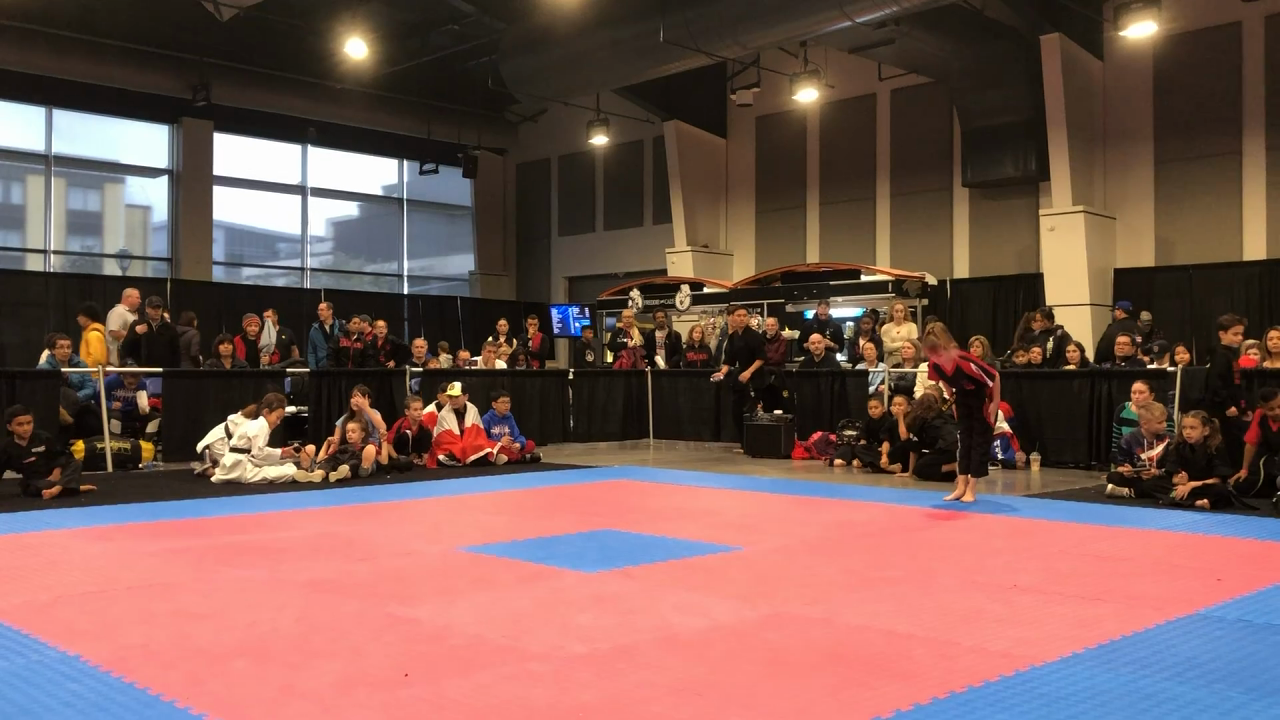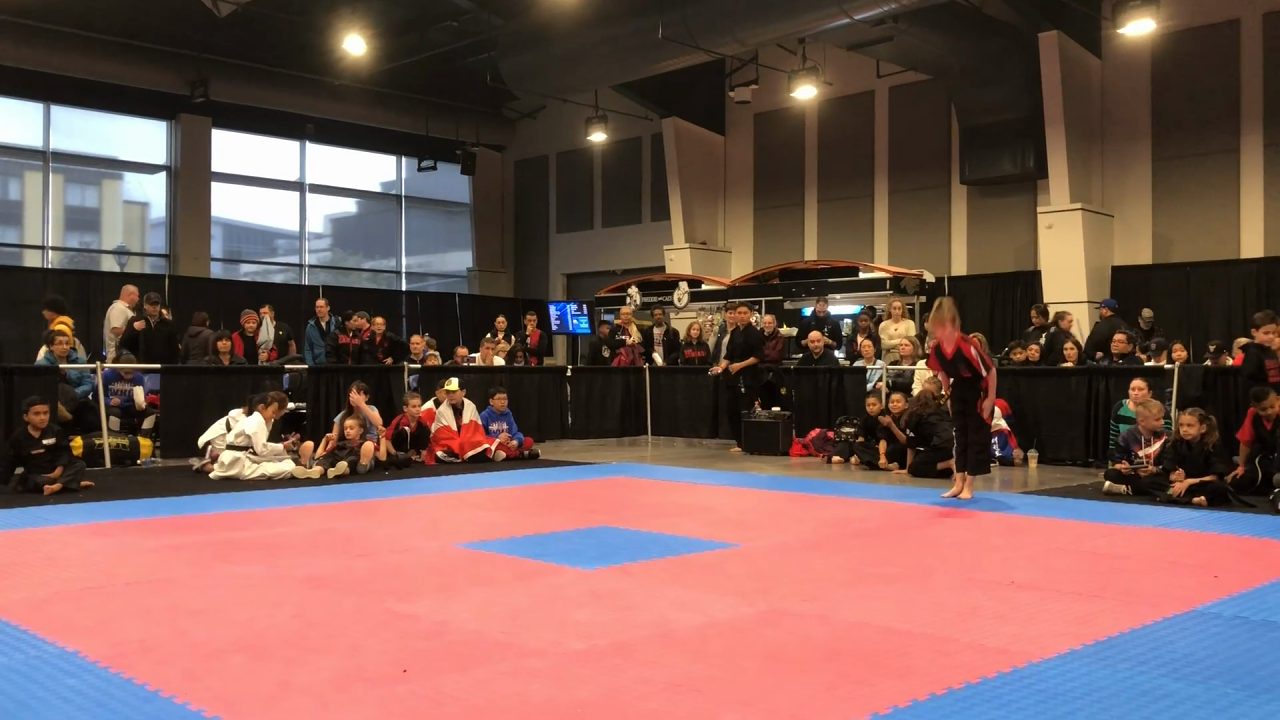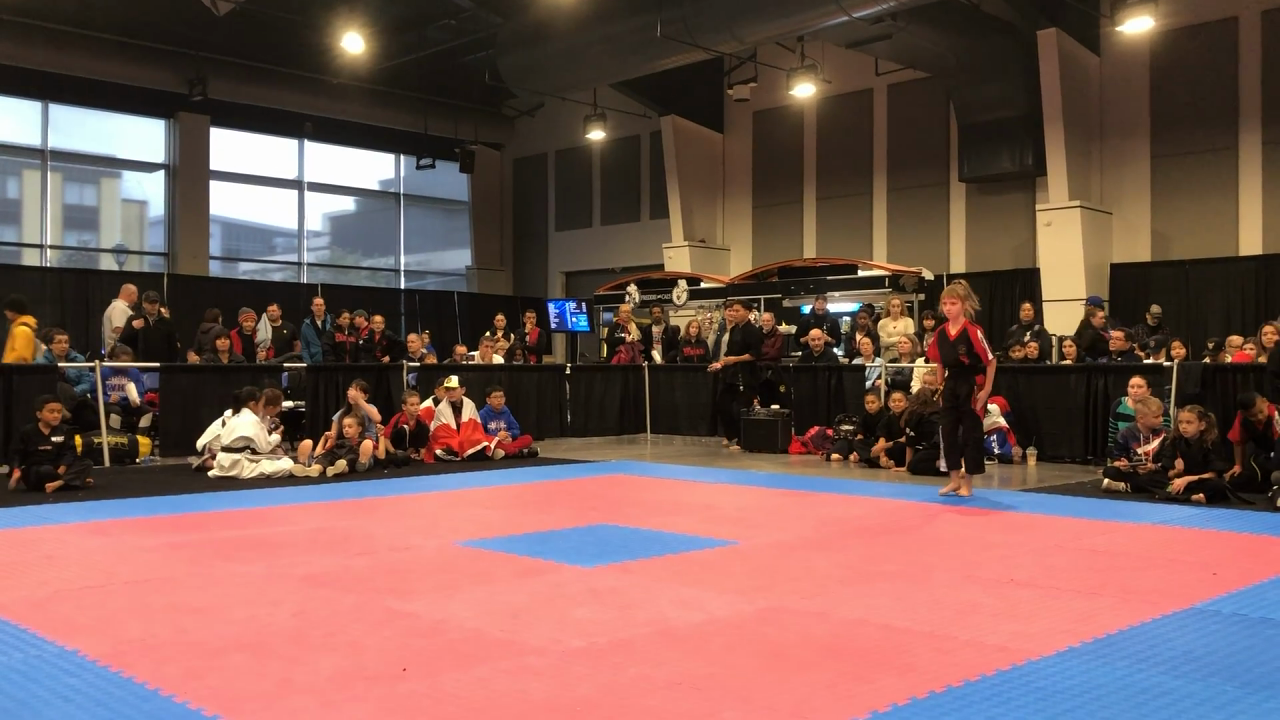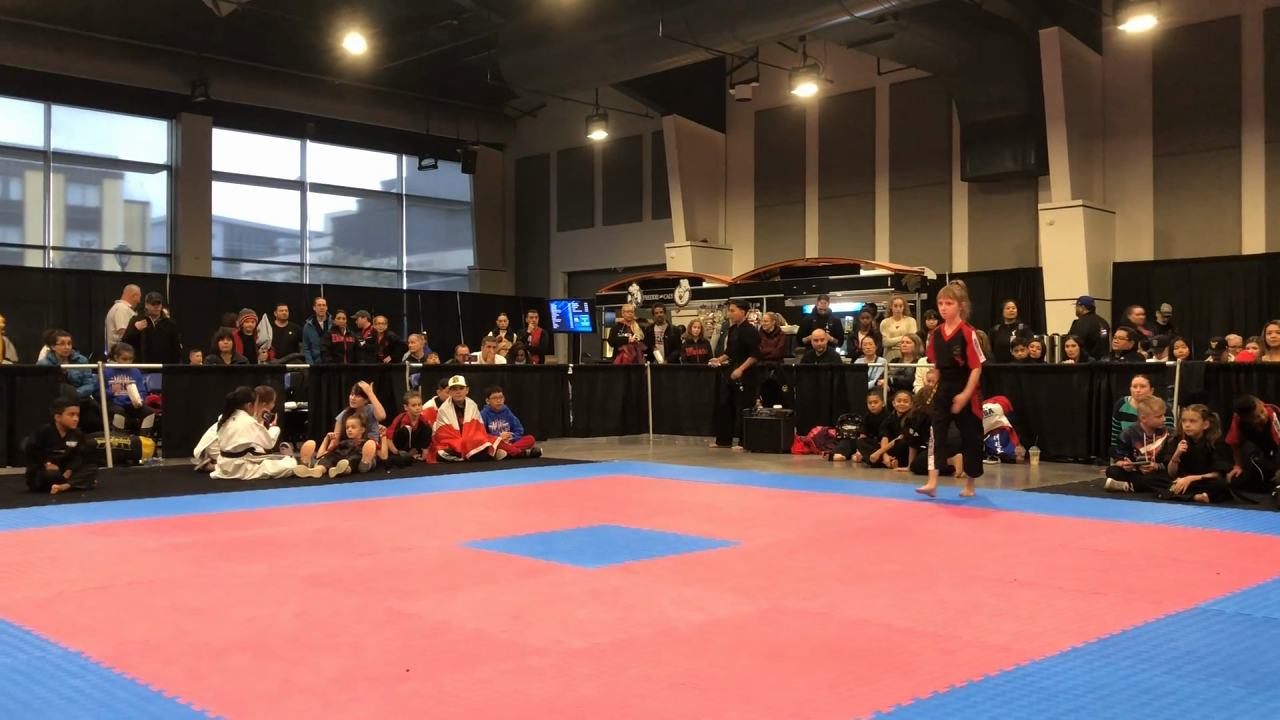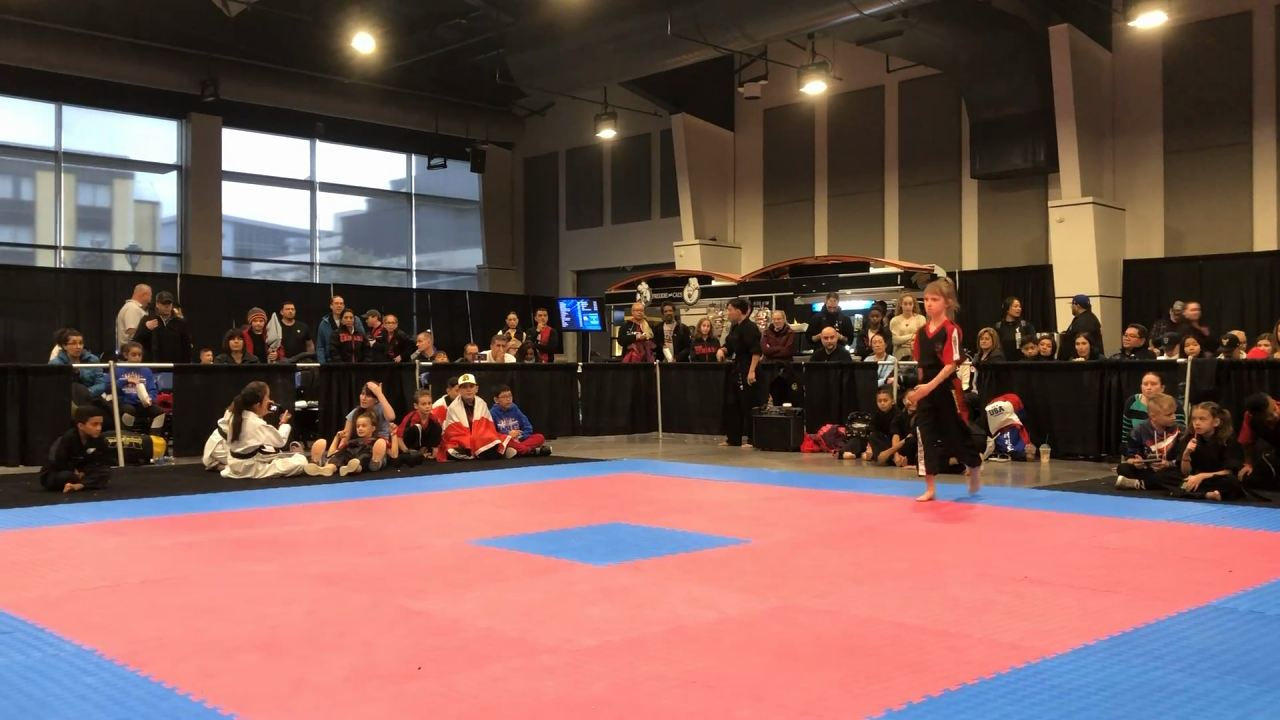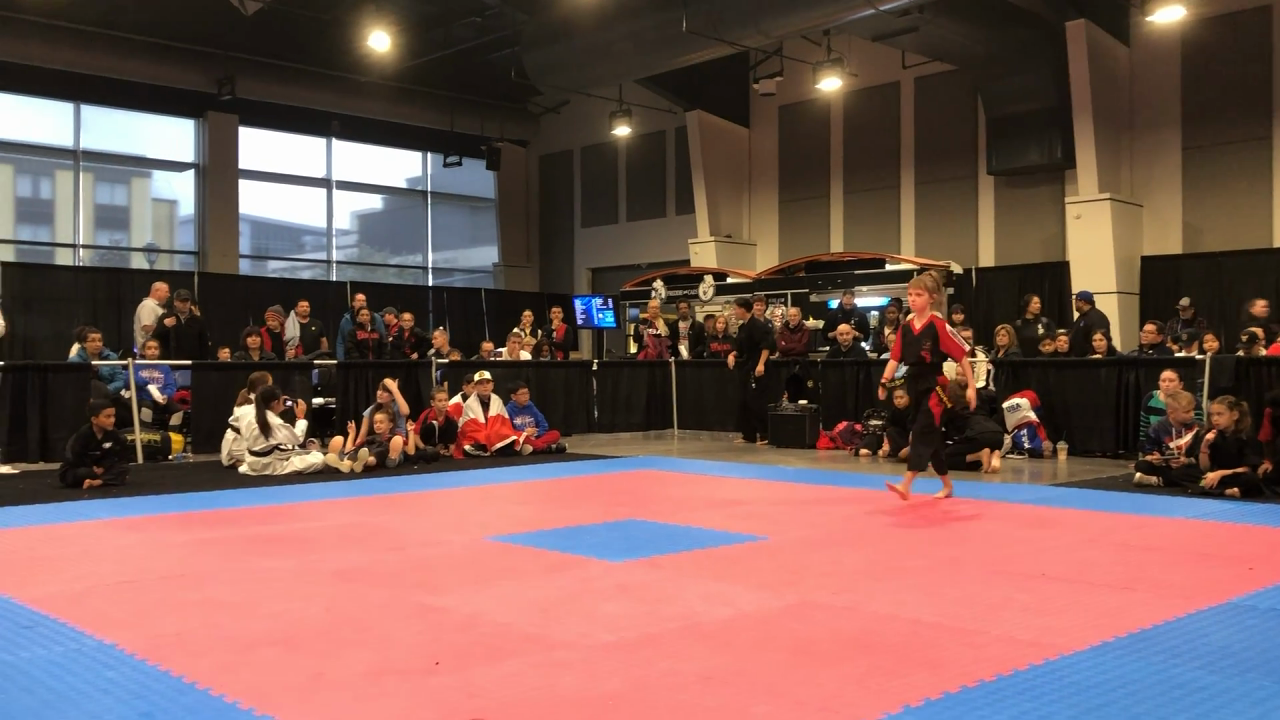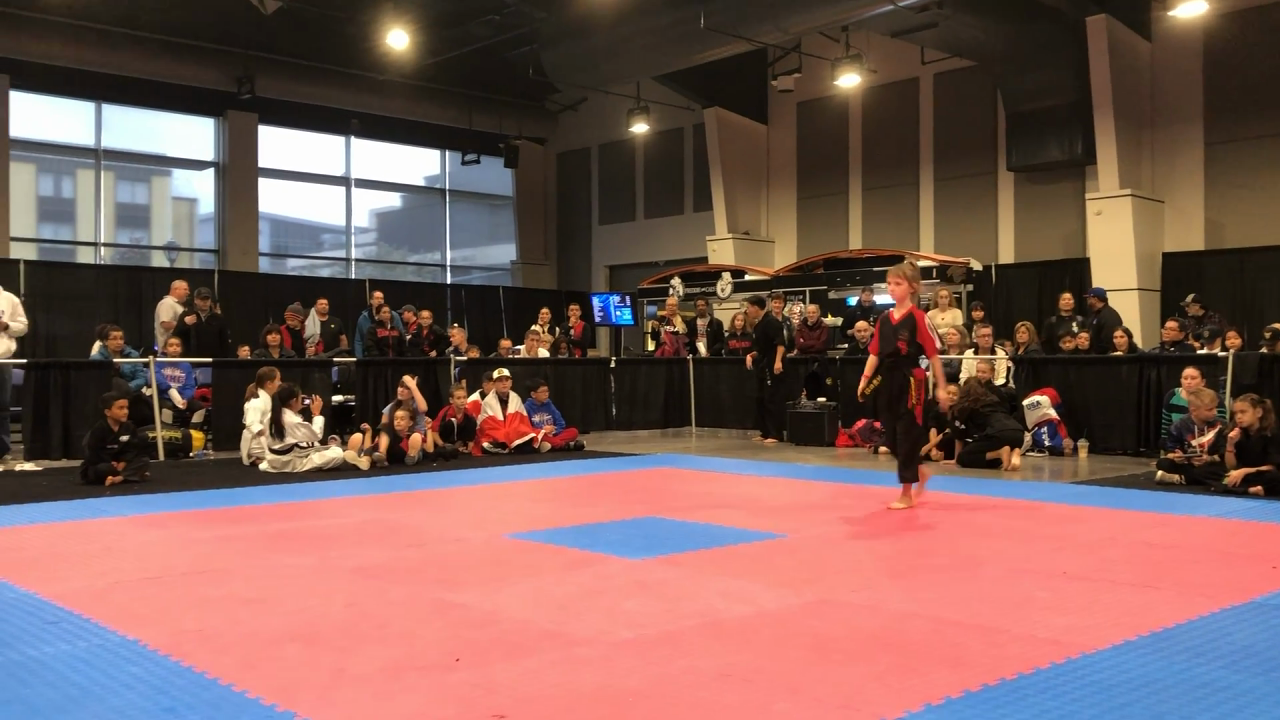
dt=0.3s
person 1, frame 1
left shoulder: (966, 362)
right shoulder: (934, 365)
left elbow: (995, 377)
left wrist: (995, 403)
right wrist: (953, 400)
left hip: (982, 399)
right hip: (962, 399)
left knee: (979, 440)
right knee: (964, 439)
left ankle: (970, 489)
right ankle: (961, 486)
person 1, frame 2
left shoulder: (968, 346)
right shoulder: (936, 348)
left elbow: (990, 371)
left wrist: (990, 399)
right wrist: (948, 395)
left hip: (978, 395)
right hip: (958, 394)
left knee: (976, 437)
right knee: (960, 436)
left ankle: (968, 485)
right ankle: (959, 483)
person 1, frame 3
left shoulder: (974, 332)
right shoulder: (941, 333)
left elbow: (991, 362)
left wrist: (986, 390)
right wrist: (941, 387)
left hip: (971, 386)
right hip: (951, 385)
left knee: (971, 434)
right knee: (947, 432)
left ankle: (967, 483)
right ankle: (954, 480)
person 1, frame 4
left shoulder: (968, 333)
right shoulder: (936, 333)
left elbow: (977, 367)
left wrist: (967, 393)
right wrist: (936, 388)
left hip: (964, 389)
right hip: (944, 387)
left knee: (971, 436)
right knee: (936, 432)
left ankle: (970, 483)
right ankle: (932, 482)
person 1, frame 5
left shoulder: (951, 330)
right shoulder: (922, 332)
left elbow: (951, 365)
left wrist: (929, 386)
right wrist: (920, 388)
left hip: (947, 390)
right hip: (927, 388)
left knee: (956, 435)
right knee: (924, 435)
left ankle: (974, 472)
right ankle: (930, 488)
person 1, frame 6
left shoulder: (939, 326)
right shoulder: (906, 328)
left elbow: (962, 356)
right elbow: (895, 358)
left wrist: (971, 387)
right wrist: (885, 381)
left hip: (933, 385)
right hip: (914, 385)
left knee: (921, 433)
right knee: (930, 436)
left ankle: (905, 485)
right ankle: (947, 485)
person 1, frame 7
left shoulder: (918, 317)
right shoulder: (884, 319)
left elbow: (933, 354)
right elbow: (875, 353)
left wrist: (941, 387)
right wrist: (865, 378)
left hip: (910, 380)
right hip: (887, 379)
left knee: (907, 435)
right knee: (893, 435)
left ankle: (908, 494)
right ankle: (919, 472)
